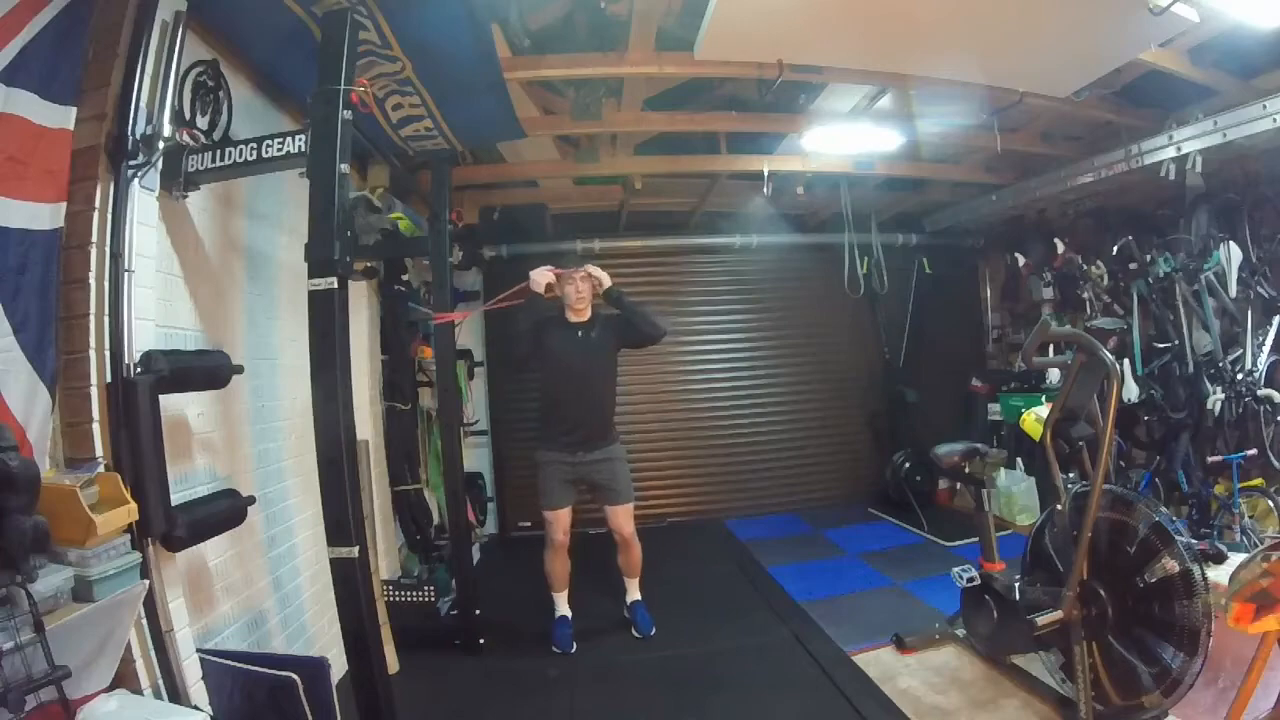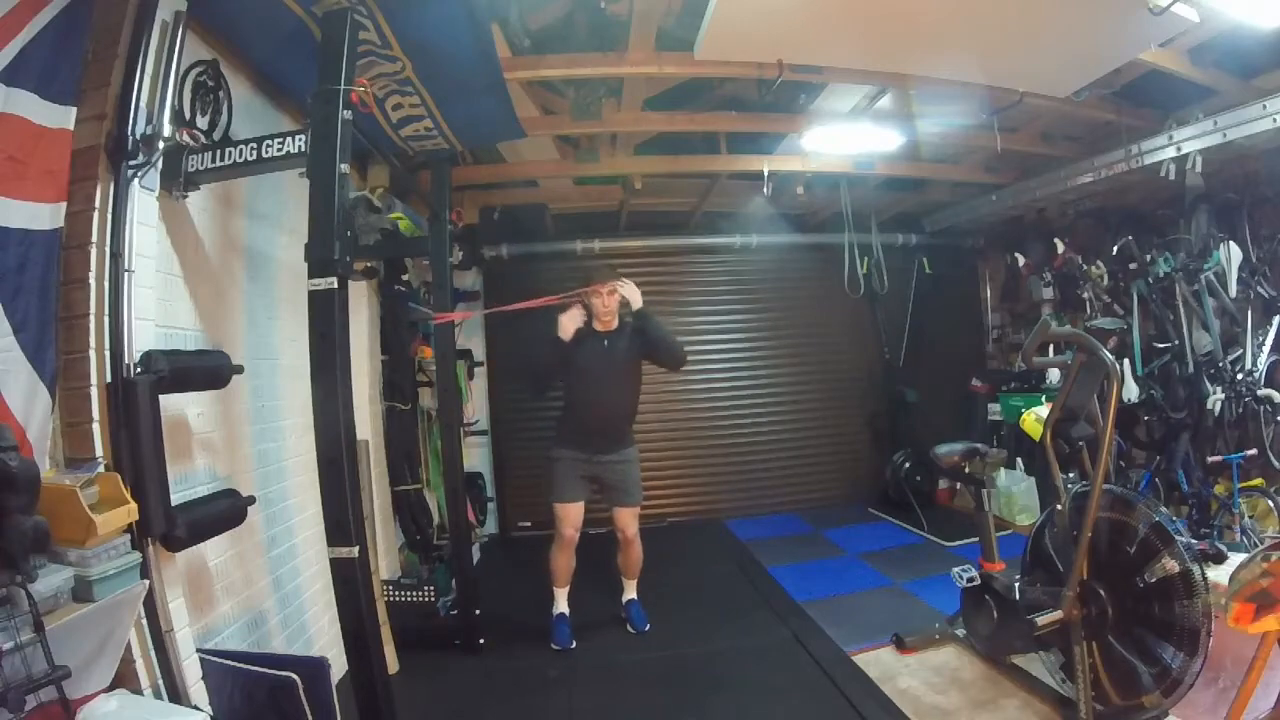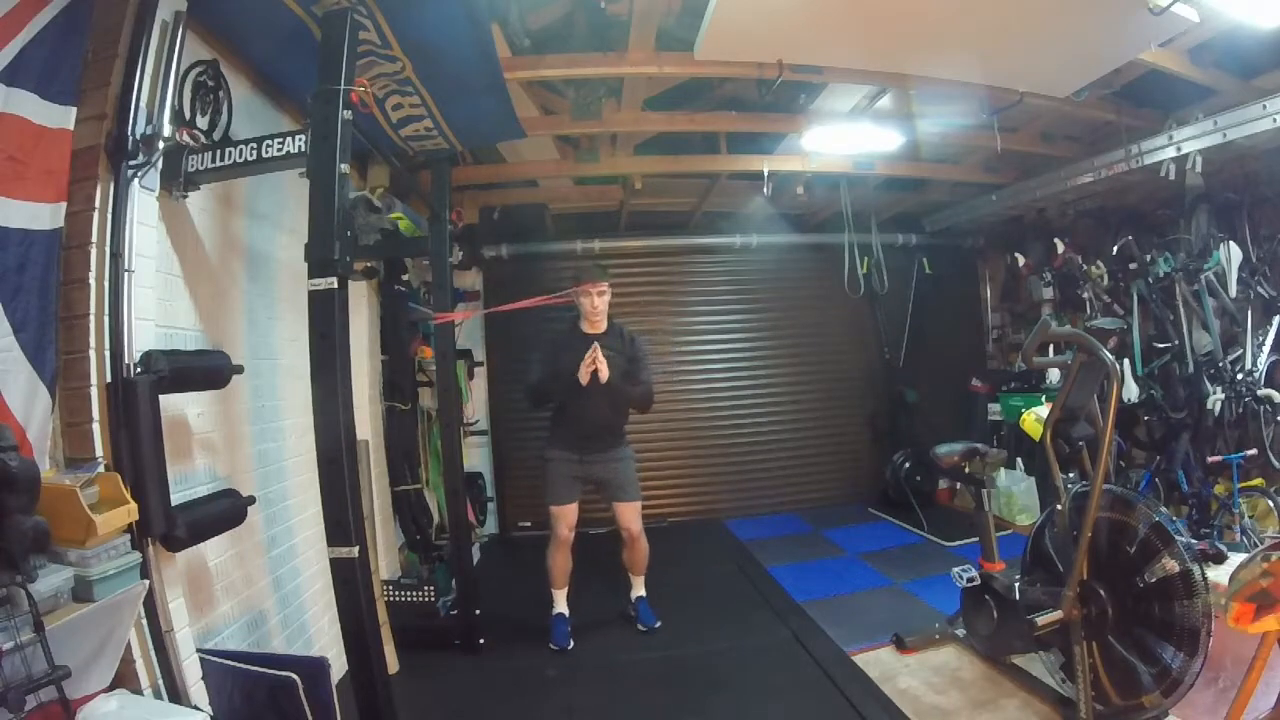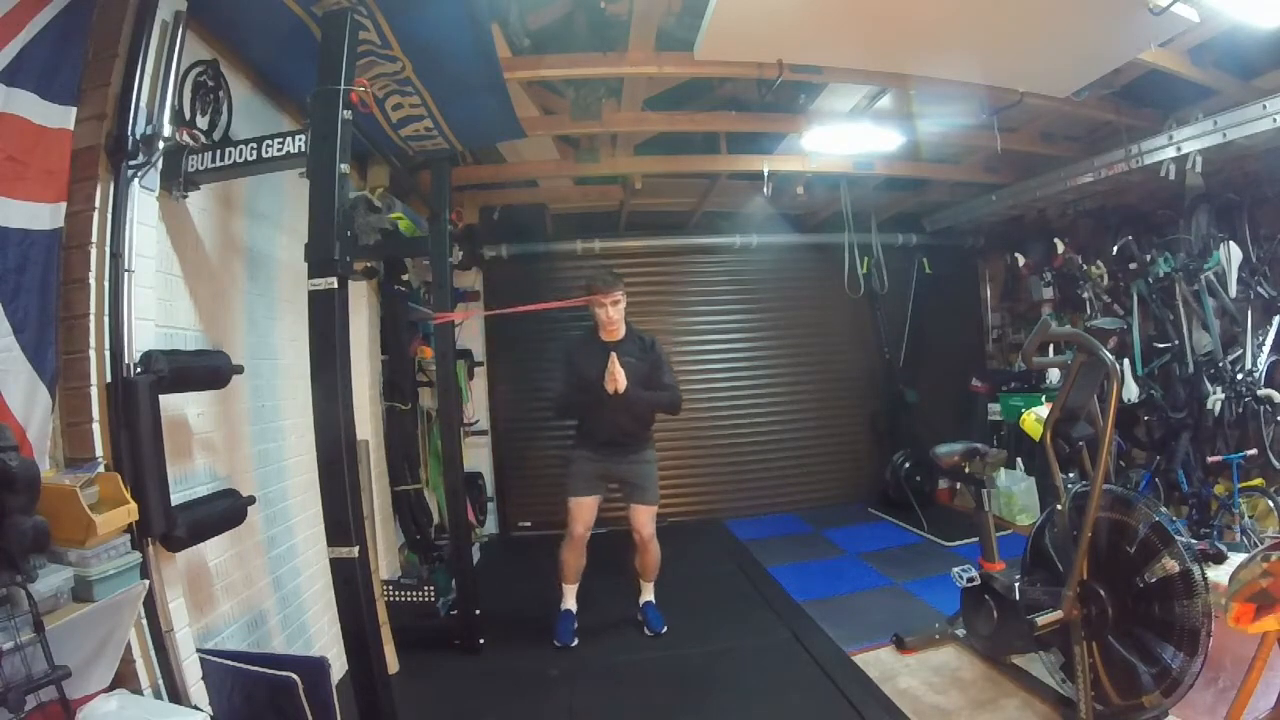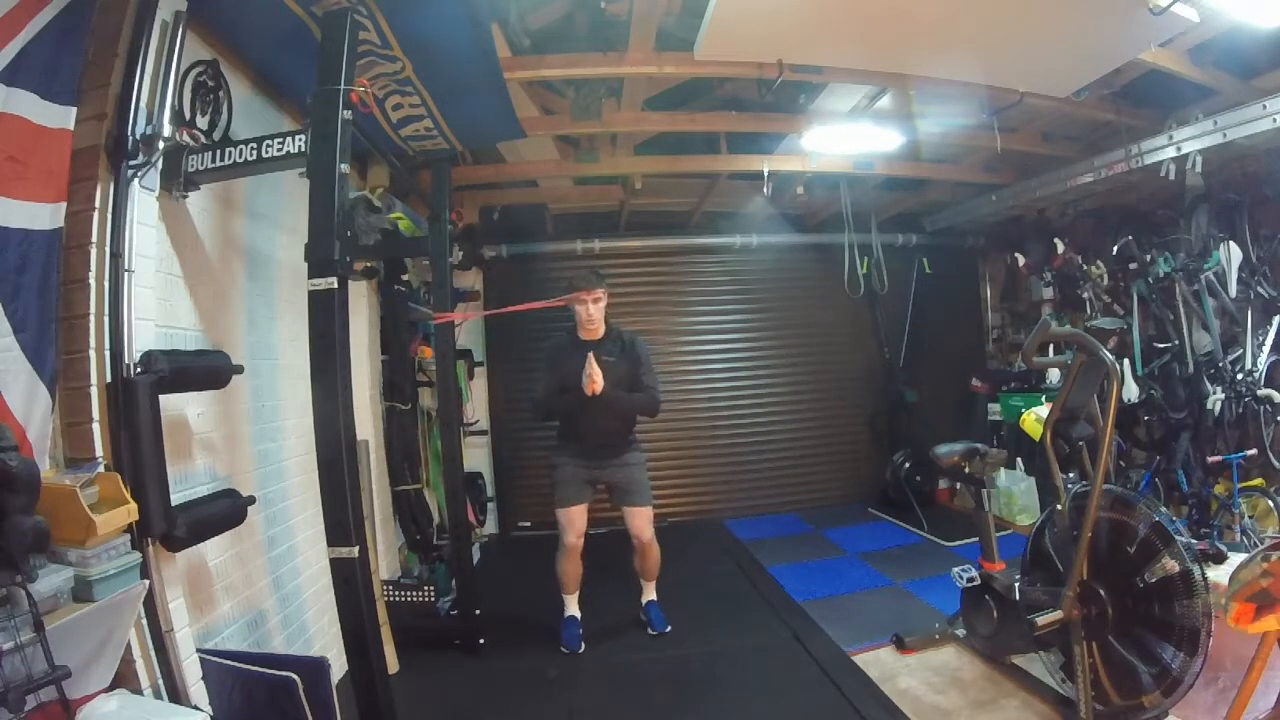
dt=0.5s
person 1, frame 1
left shoulder: (610, 326)
right shoulder: (546, 329)
left elbow: (654, 332)
right elbow: (517, 349)
left wrist: (612, 290)
right wrist: (535, 295)
left hip: (604, 450)
right hip: (556, 454)
left knee: (626, 533)
right knee: (557, 538)
left ankle: (634, 600)
right ankle: (562, 613)
person 1, frame 2
left shoulder: (634, 336)
right shoulder: (573, 338)
left elbow: (676, 359)
left wrist: (641, 310)
right wrist: (560, 340)
left hip: (619, 452)
right hip: (572, 453)
left knee: (628, 533)
right knee: (566, 534)
left ankle: (630, 598)
right ankle: (560, 610)
person 1, frame 3
left shoulder: (627, 342)
right shoulder: (558, 342)
left elbow: (645, 400)
right elbow: (535, 395)
left wrist: (609, 379)
right wrist: (576, 379)
left hip: (613, 452)
right hip: (565, 453)
left knee: (633, 530)
right knee: (562, 535)
left ankle: (638, 596)
right ankle: (560, 611)
person 1, frame 4
left shoulder: (647, 347)
right shoulder: (578, 349)
left elbow: (673, 401)
right elbow: (564, 406)
left wrist: (628, 390)
right wrist: (602, 390)
left hip: (636, 454)
right hip: (588, 453)
left knee: (645, 534)
right knee: (577, 532)
left ankle: (647, 601)
right ankle: (568, 608)
person 1, frame 5
left shoulder: (629, 346)
right shoulder: (558, 351)
left elbow: (651, 403)
right elbow: (545, 408)
left wrist: (605, 391)
right wrist: (581, 393)
left hip: (623, 456)
right hip: (573, 459)
left knee: (644, 537)
right knee: (571, 542)
left ankle: (649, 600)
right ankle: (571, 614)
